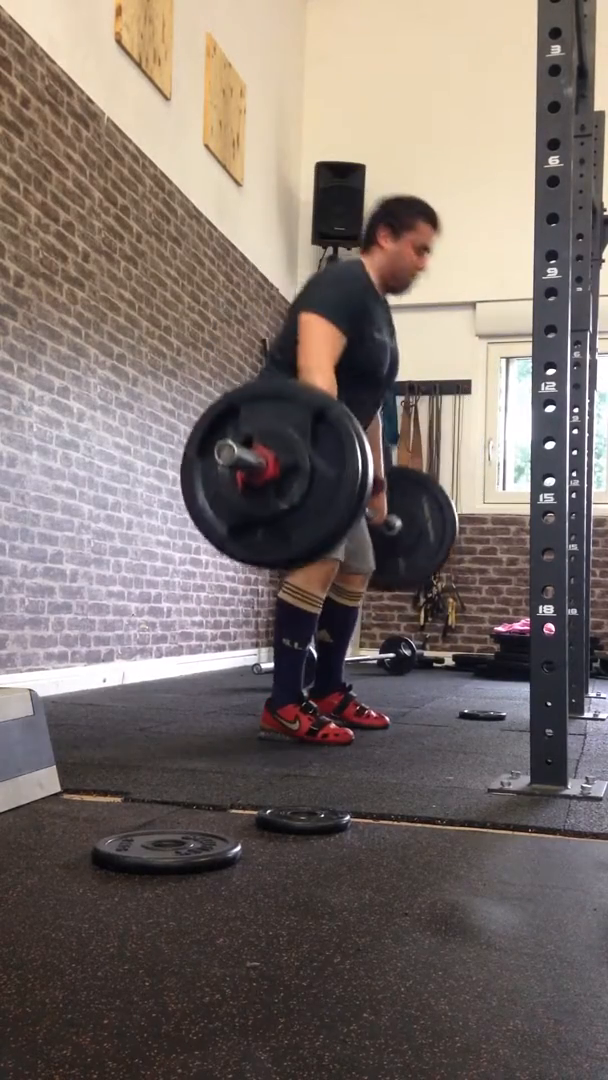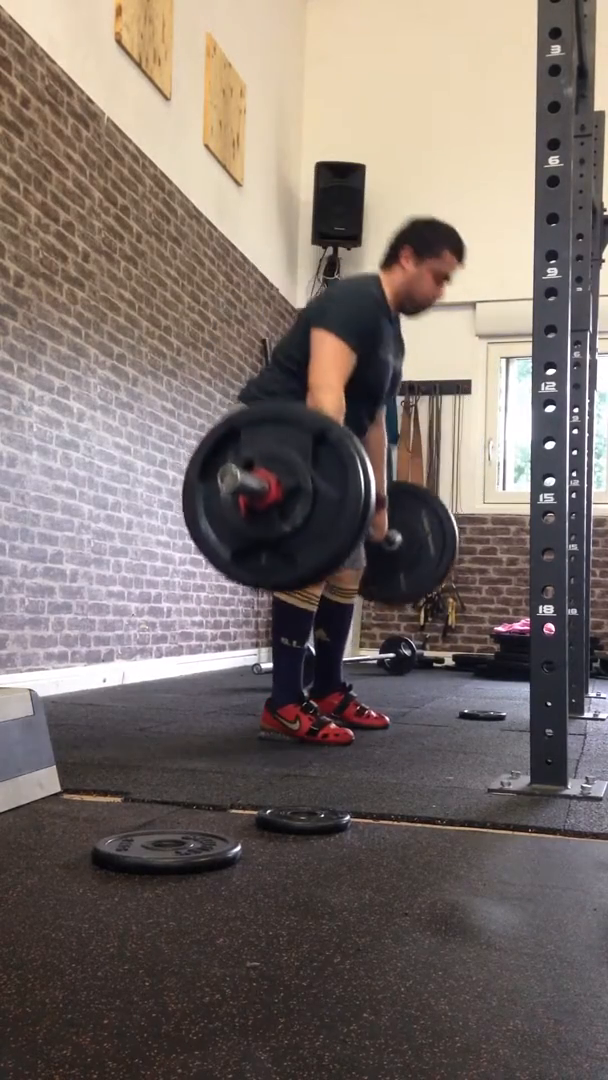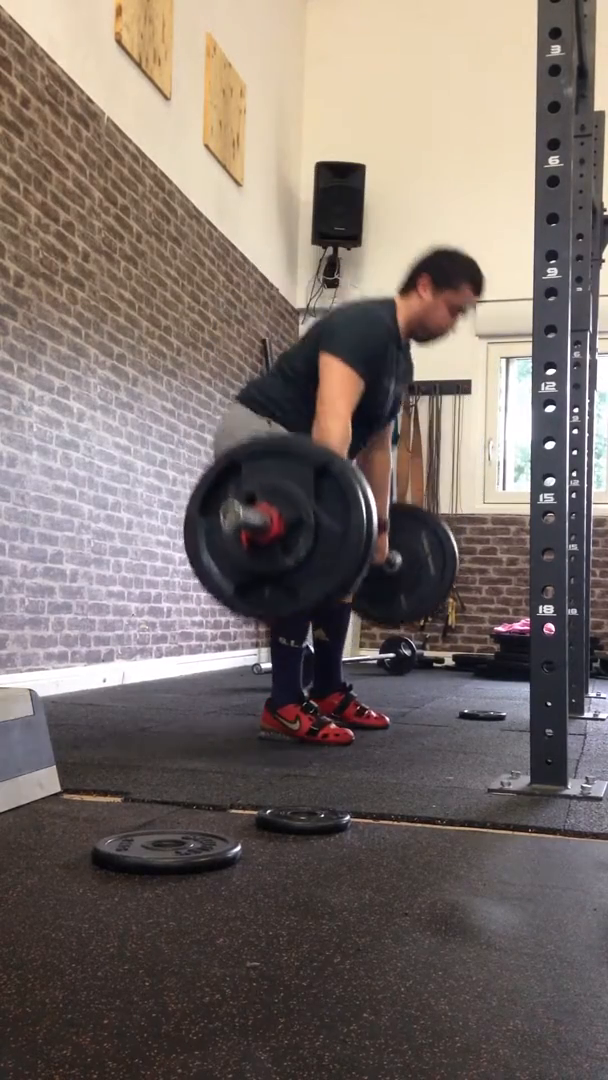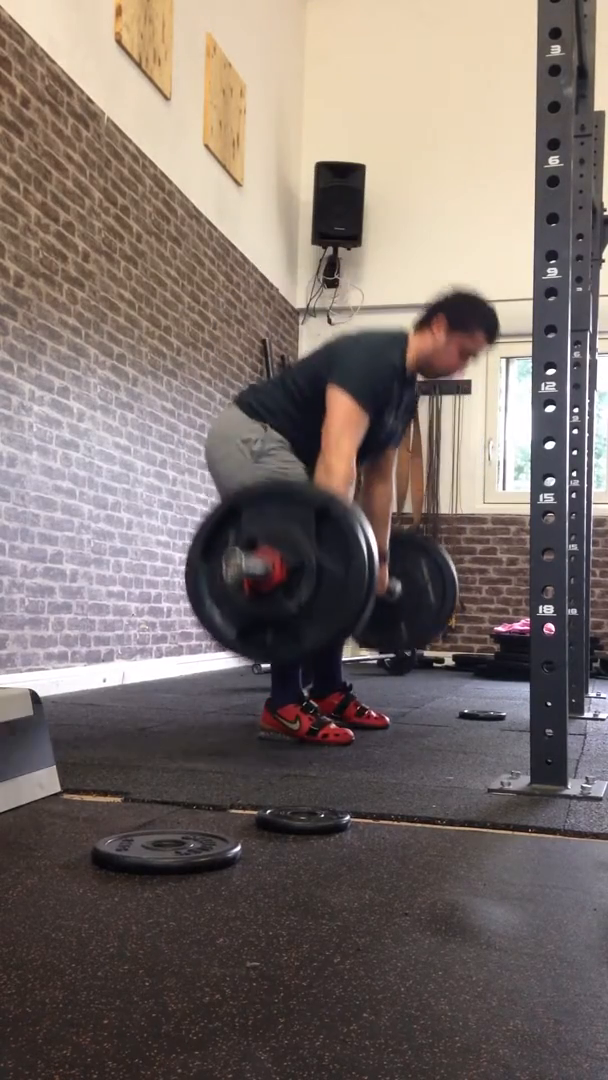
dt=0.1s
person 1, frame 1
left shoulder: (378, 308)
right shoulder: (342, 284)
left elbow: (367, 408)
right elbow: (315, 368)
left wrist: (377, 485)
left knee: (355, 569)
right knee: (319, 558)
left ankle: (329, 691)
right ankle: (284, 704)
person 1, frame 2
left shoulder: (390, 329)
right shoulder: (356, 301)
left elbow: (371, 423)
right elbow: (325, 387)
left wrist: (378, 502)
left knee: (346, 565)
left ankle: (328, 692)
right ankle: (284, 706)
person 1, frame 3
left shoulder: (399, 357)
right shoulder: (365, 325)
left elbow: (377, 445)
right elbow: (332, 417)
left wrist: (380, 525)
right hip: (258, 434)
left ankle: (328, 693)
right ankle: (284, 705)
person 1, frame 4
left shoulder: (403, 388)
right shoulder: (376, 359)
left elbow: (379, 478)
right elbow: (338, 451)
left wrist: (380, 556)
left hip: (284, 449)
right hip: (248, 437)
left ankle: (328, 692)
right ankle: (285, 705)
